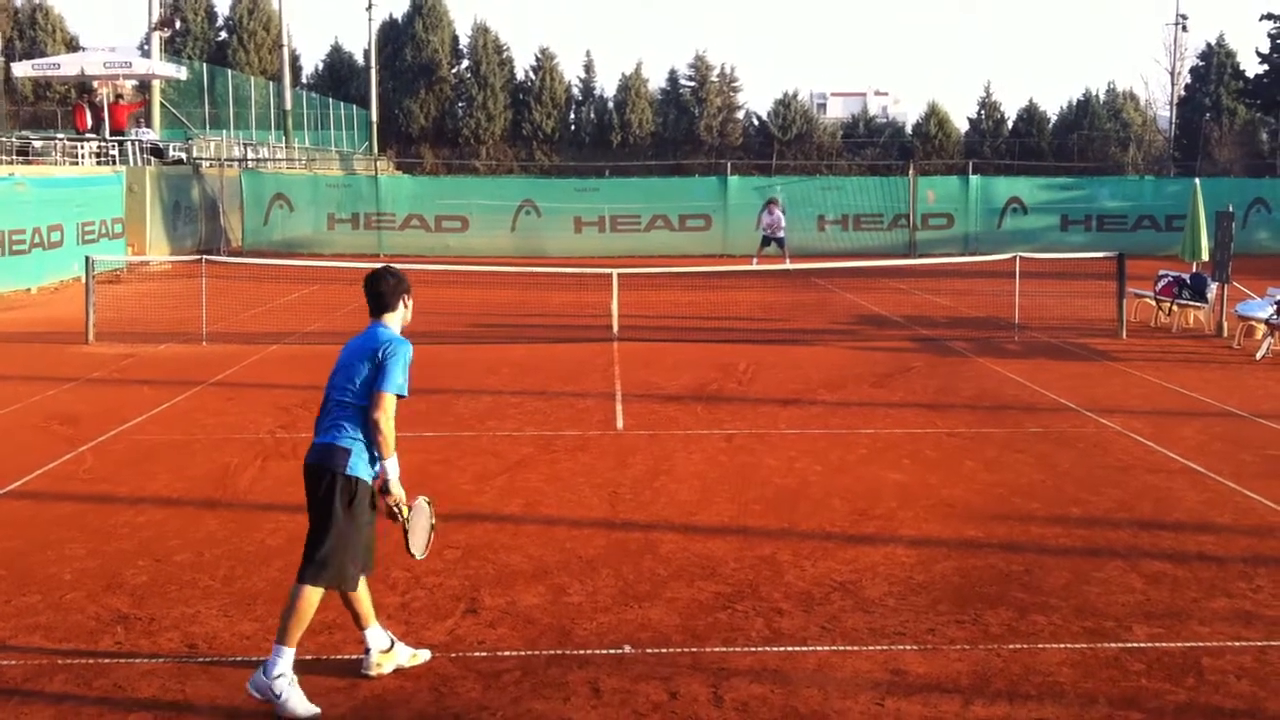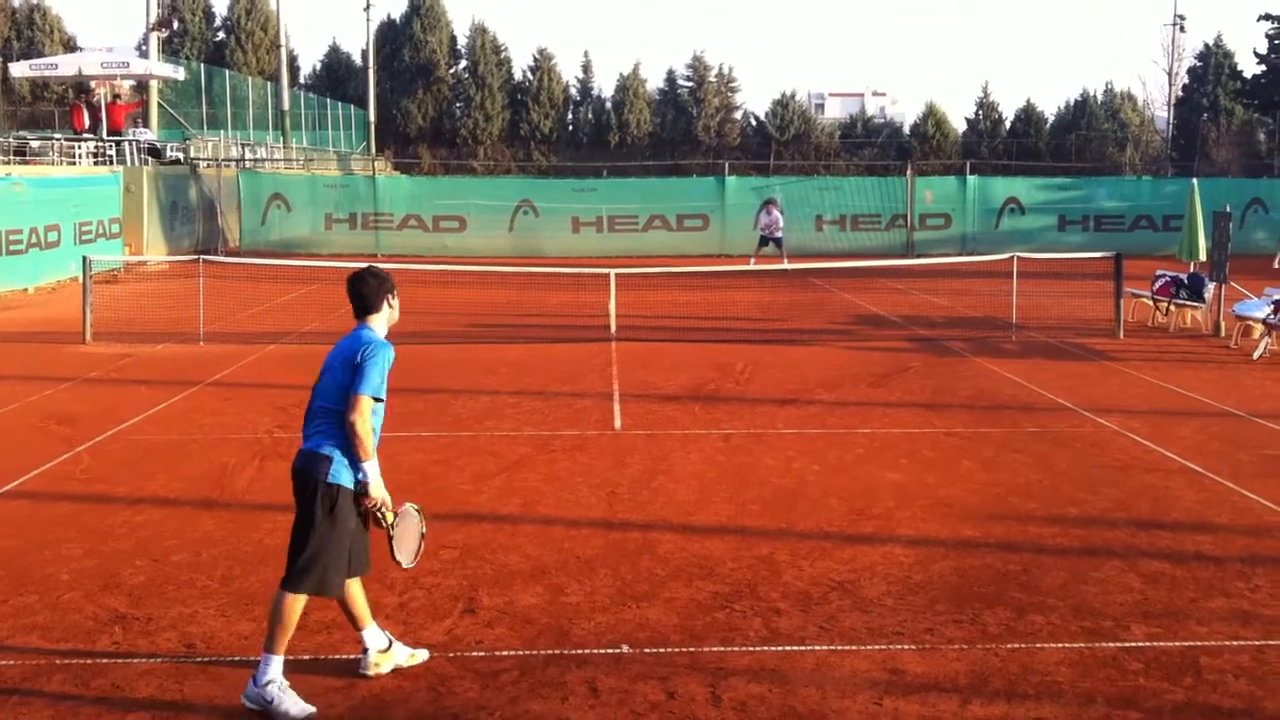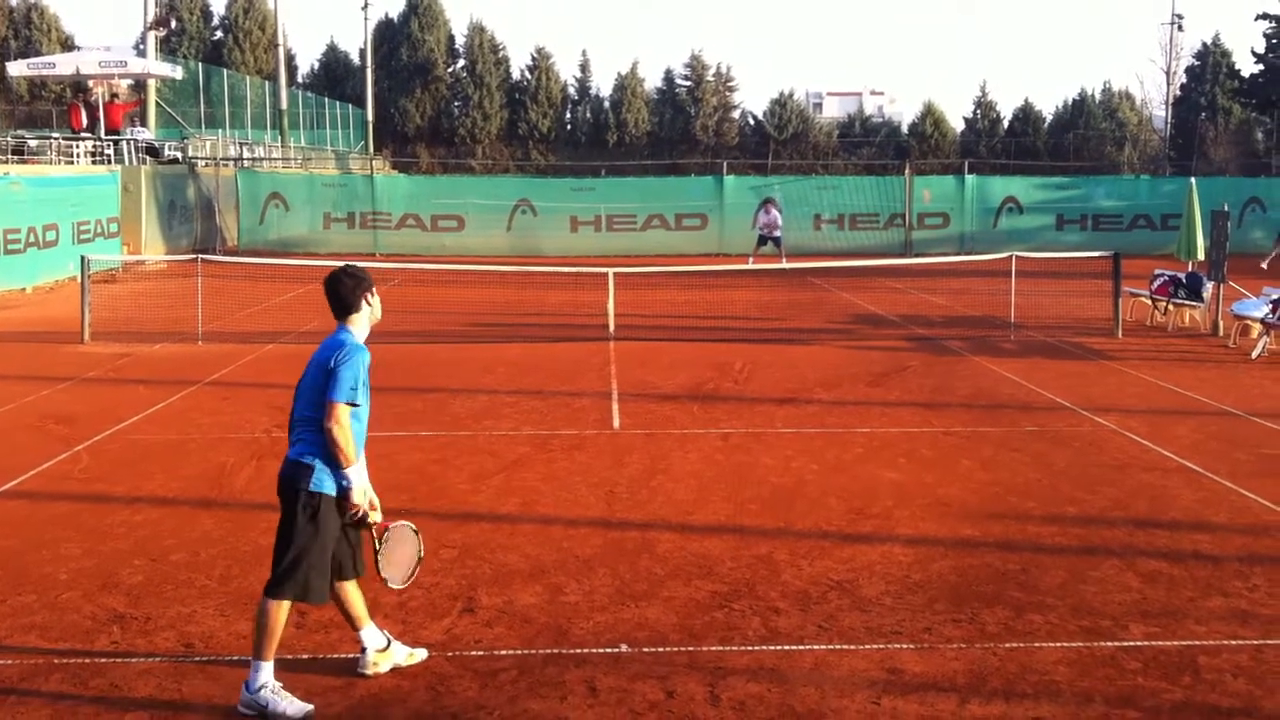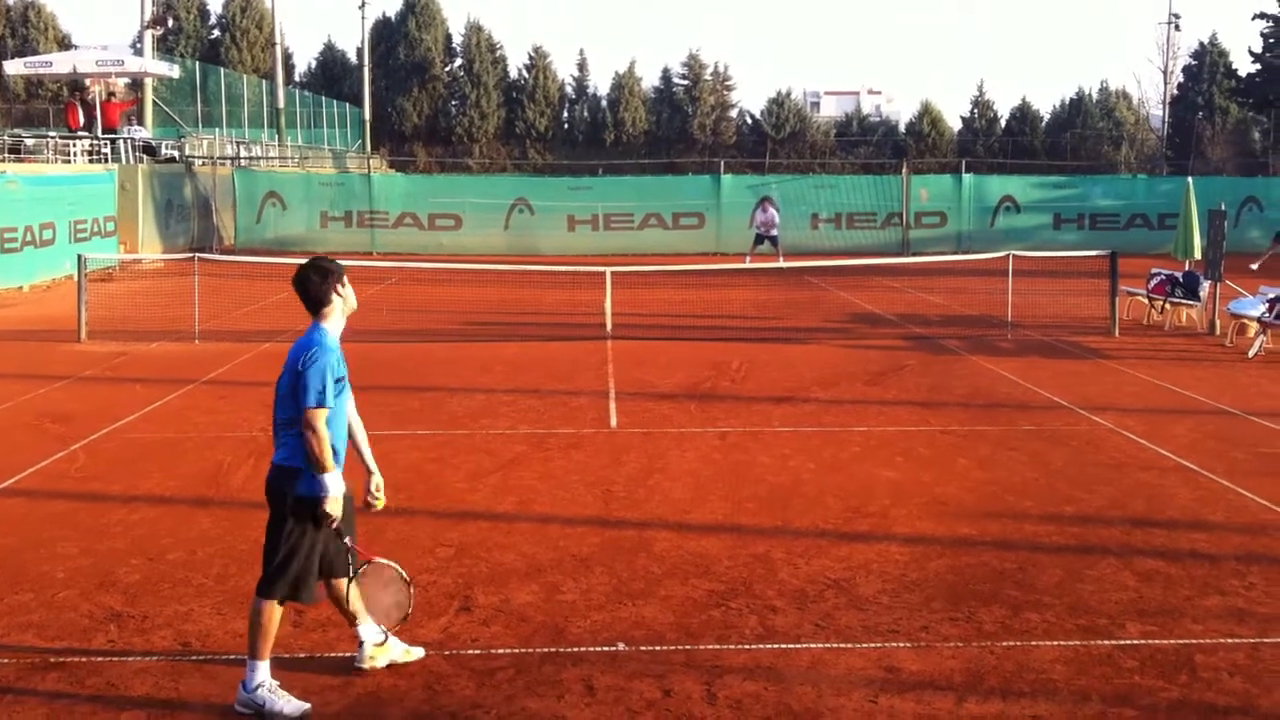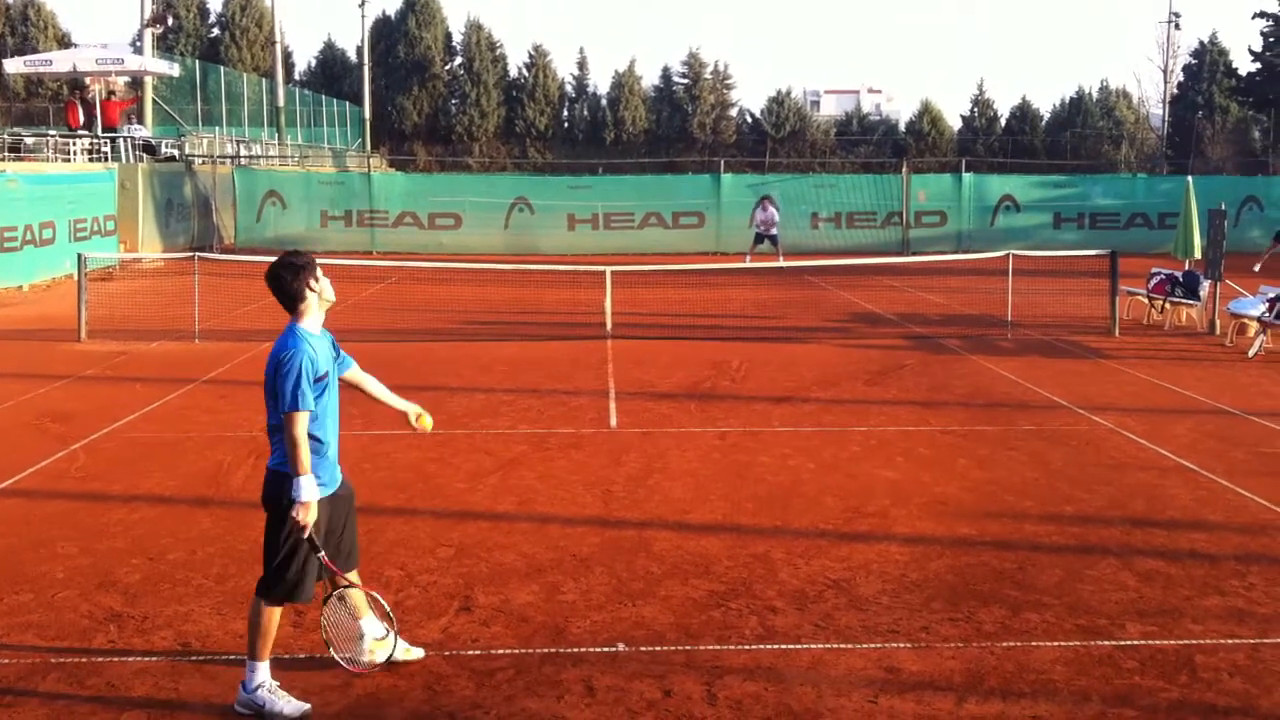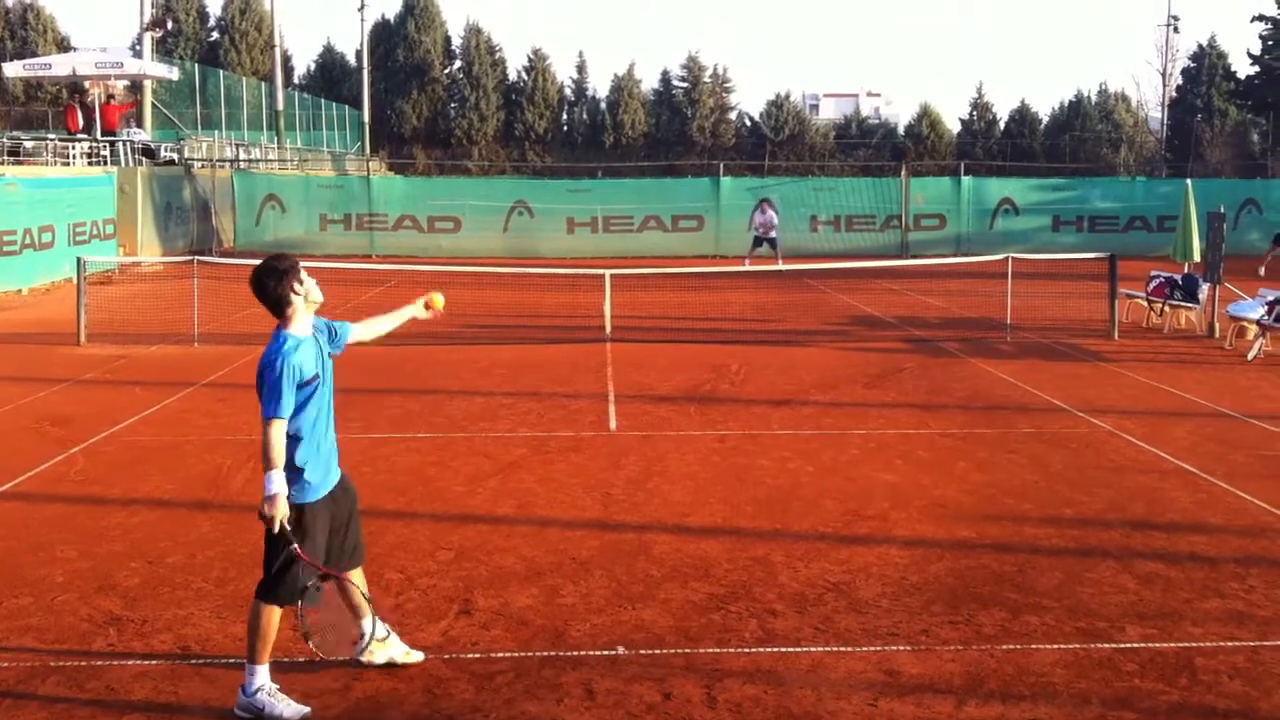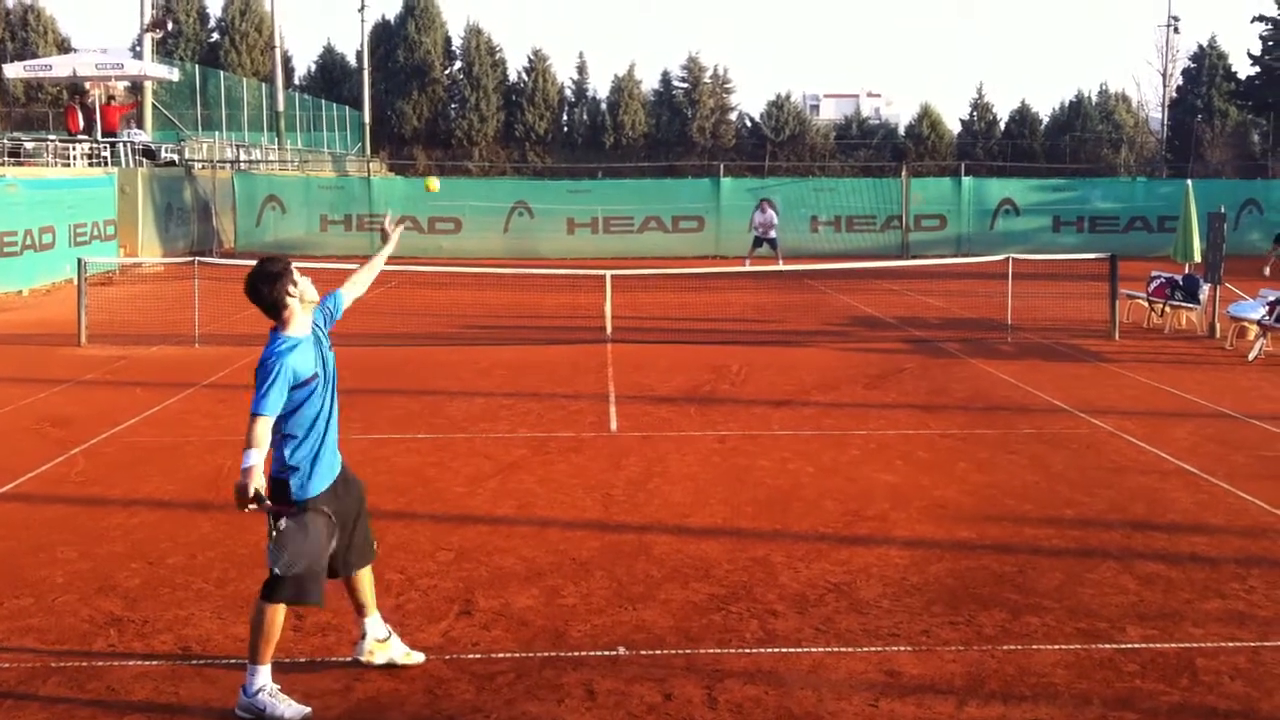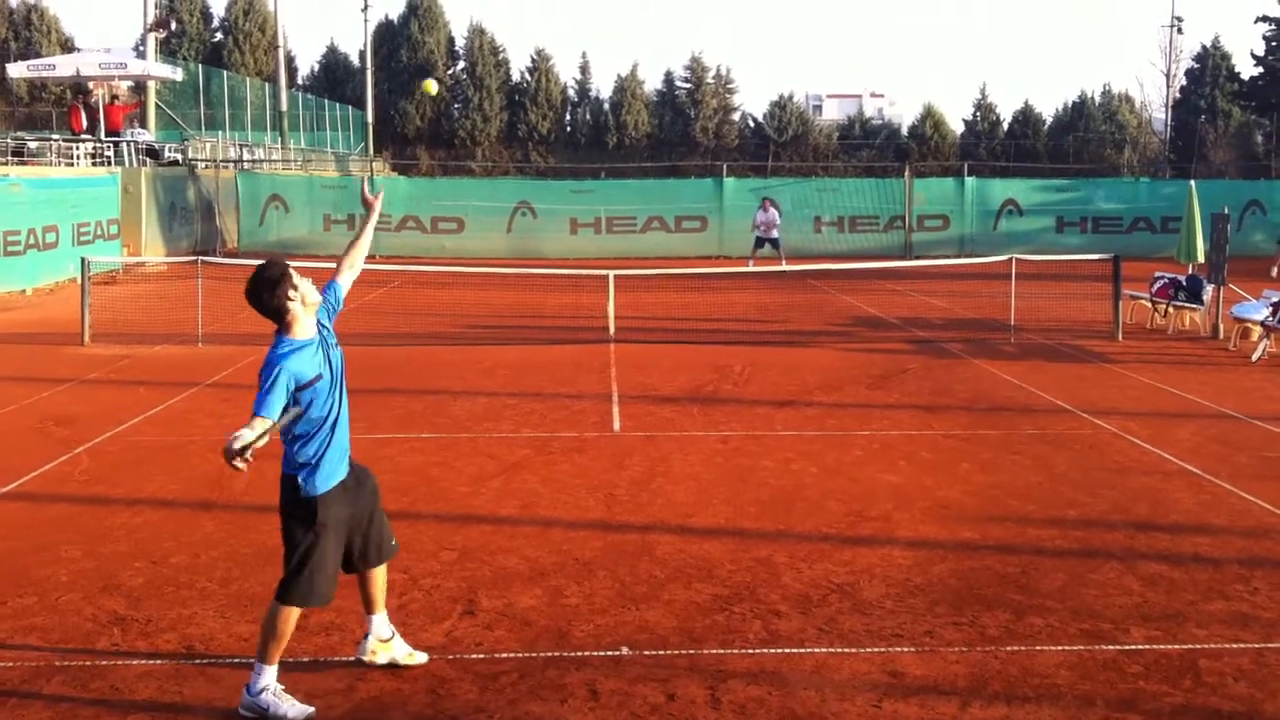
dt=0.1s
person 1, frame 1
left shoulder: (357, 345)
right shoulder: (396, 346)
right elbow: (381, 416)
left wrist: (381, 474)
right wrist: (392, 474)
left hip: (326, 460)
right hip: (346, 465)
left knee: (349, 564)
right knee: (322, 569)
left ankle: (380, 649)
right ankle: (275, 672)
person 1, frame 2
left shoulder: (350, 346)
right shoulder: (378, 349)
right elbow: (358, 418)
left wrist: (372, 483)
right wrist: (372, 476)
left hip: (329, 472)
right hip: (331, 473)
left knee: (346, 565)
right knee: (304, 576)
left ankle: (379, 649)
right ankle: (265, 682)
person 1, frame 3
left shoulder: (337, 347)
right shoulder: (352, 351)
right elbow: (335, 424)
left wrist: (364, 487)
right wrist: (356, 482)
left hip: (324, 480)
right hip: (315, 481)
left knee: (341, 568)
right knee: (288, 582)
left ankle: (376, 648)
person 1, frame 4
left shoulder: (326, 346)
right shoulder: (320, 350)
left elbow: (348, 412)
right elbow: (314, 425)
left wrist: (372, 468)
right wrist: (331, 486)
left hip: (326, 483)
right hip: (301, 483)
left knee: (338, 565)
right knee: (280, 582)
left ankle: (374, 644)
person 1, frame 5
left shoulder: (319, 340)
right shoulder: (298, 350)
left elbow: (355, 374)
right elbow: (294, 428)
left wrist: (401, 403)
right wrist: (305, 490)
left hip: (328, 480)
right hip: (299, 485)
left knee: (342, 560)
right knee: (278, 585)
left ankle: (375, 638)
person 1, frame 6
left shoulder: (316, 332)
right shoulder: (282, 359)
left elbow: (361, 330)
right elbow: (274, 428)
left wrist: (409, 312)
right wrist: (276, 491)
left hip: (329, 480)
right hip: (300, 489)
left knee: (348, 557)
right knee: (279, 586)
left ankle: (376, 637)
person 1, frame 7
left shoulder: (316, 322)
right shoulder: (280, 359)
left elbow: (352, 287)
right elbow: (260, 422)
left wrist: (387, 246)
right wrist: (252, 468)
left hip: (332, 474)
right hip: (301, 487)
left knee: (356, 553)
right knee: (283, 585)
left ankle: (375, 638)
person 1, frame 8
left shoulder: (321, 319)
right shoulder: (284, 363)
left elbow: (348, 269)
right elbow: (261, 423)
left wrist: (372, 216)
right wrist: (240, 445)
left hip: (345, 474)
right hip: (312, 490)
left knee: (375, 554)
right knee: (301, 588)
left ankle: (379, 640)
